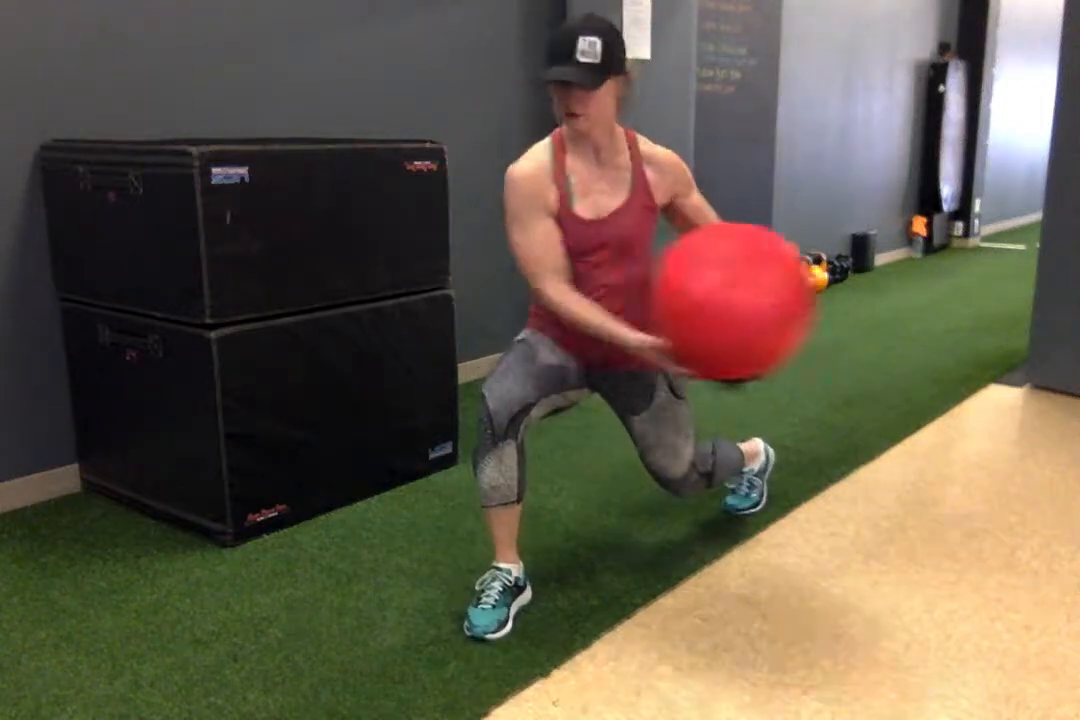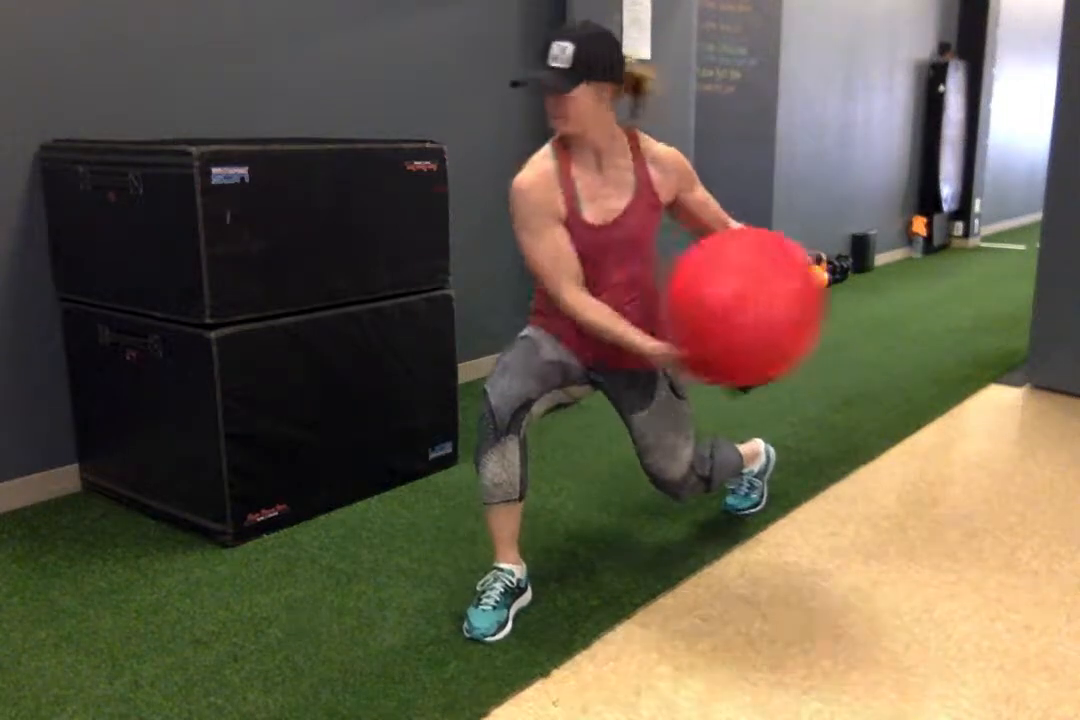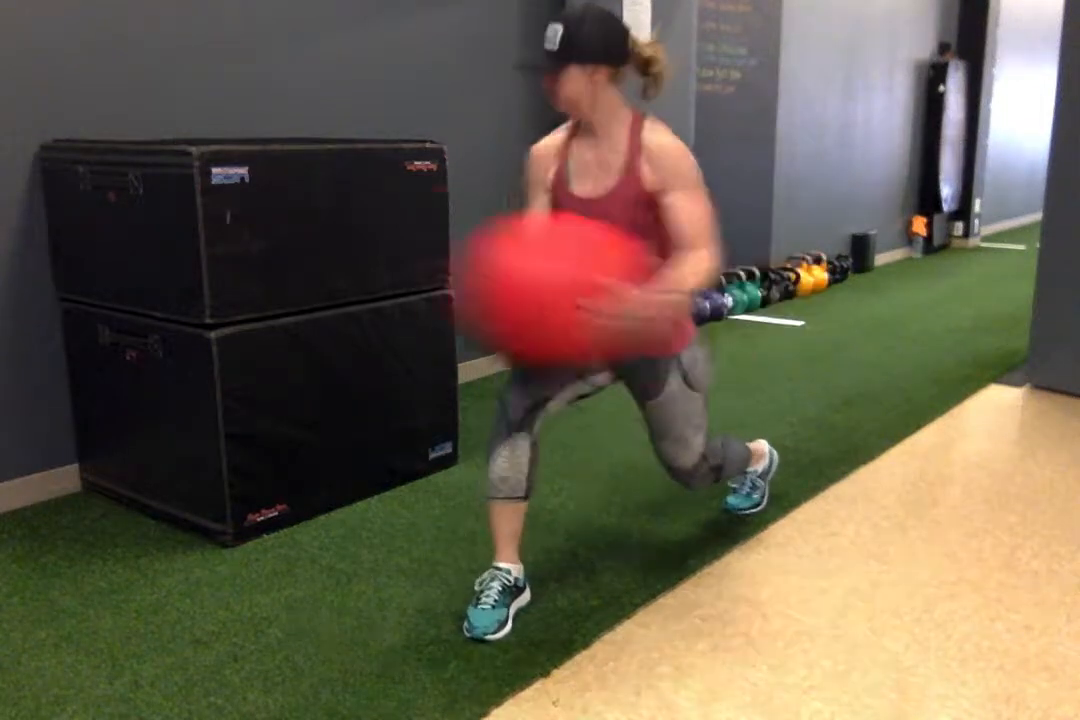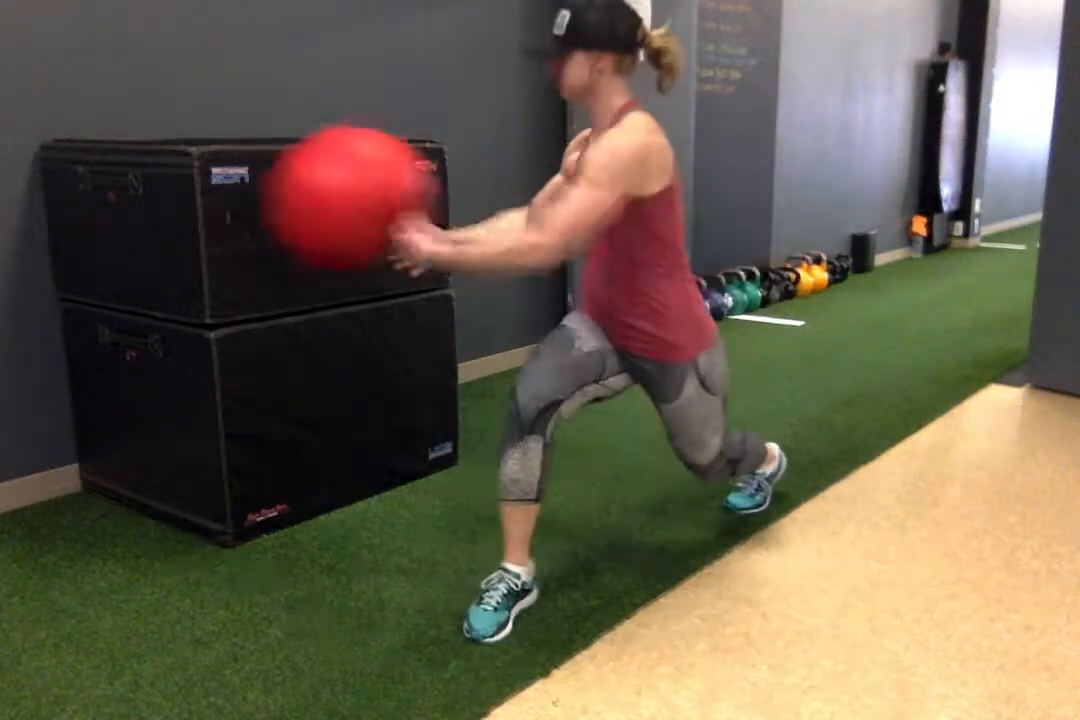
dt=0.2s
person 1, frame 1
left shoulder: (659, 165)
right shoulder: (529, 175)
right elbow: (551, 287)
right wrist: (629, 340)
left hip: (642, 344)
right hip: (558, 335)
left knee: (678, 473)
right knee: (497, 412)
left ankle: (752, 457)
right ankle: (506, 573)
person 1, frame 2
left shoulder: (662, 163)
right shoulder: (535, 183)
left elbow: (723, 230)
right elbow: (569, 295)
right wrist: (652, 349)
left hip: (640, 344)
right hip: (560, 335)
left knee: (676, 476)
right knee: (499, 408)
left ankle: (752, 456)
right ankle: (507, 574)
person 1, frame 3
left shoulder: (662, 152)
right shoulder: (548, 154)
left elbow: (701, 254)
left wrist: (659, 297)
left hip: (658, 334)
left knee: (688, 464)
right knee: (516, 404)
left ankle: (757, 458)
right ankle: (505, 573)
person 1, frame 4
left shoulder: (630, 145)
right shoulder: (585, 143)
left elbow: (546, 246)
right elbow: (529, 219)
left wrist: (440, 251)
right wrist: (444, 239)
left hip: (671, 336)
right hip: (600, 320)
left knee: (706, 455)
right knee: (528, 408)
left ankle: (765, 460)
right ankle: (513, 574)
